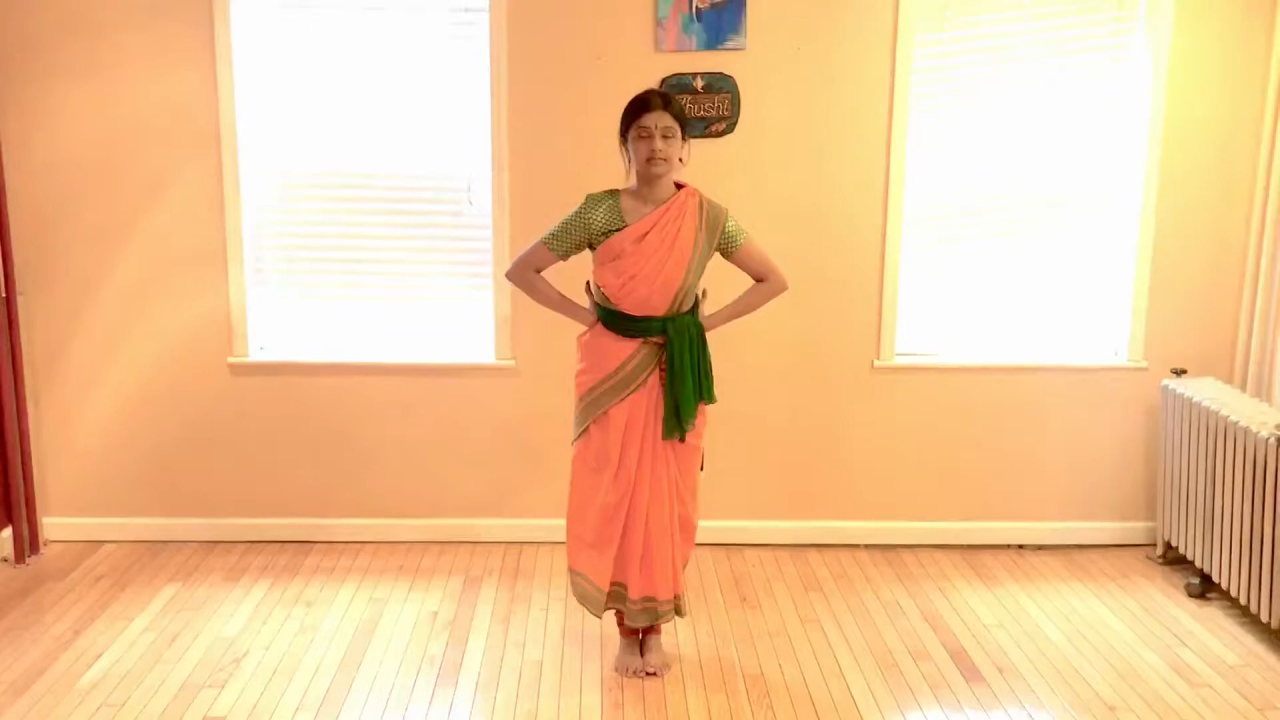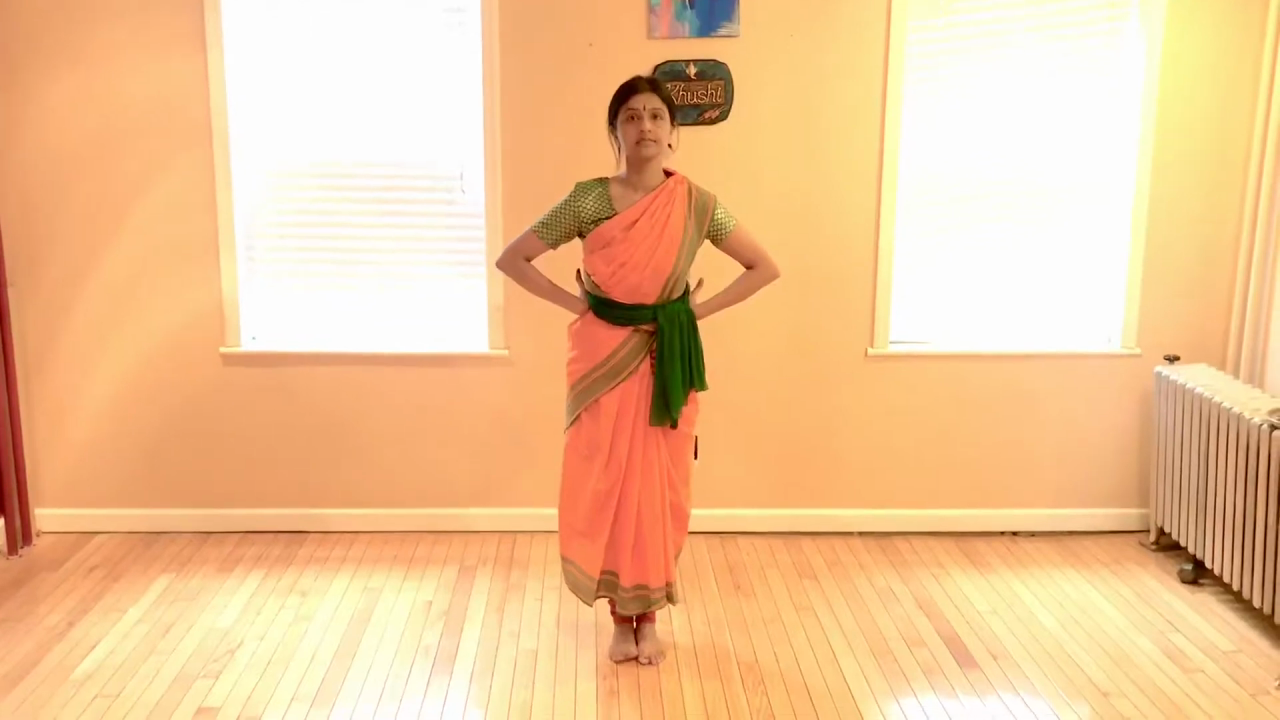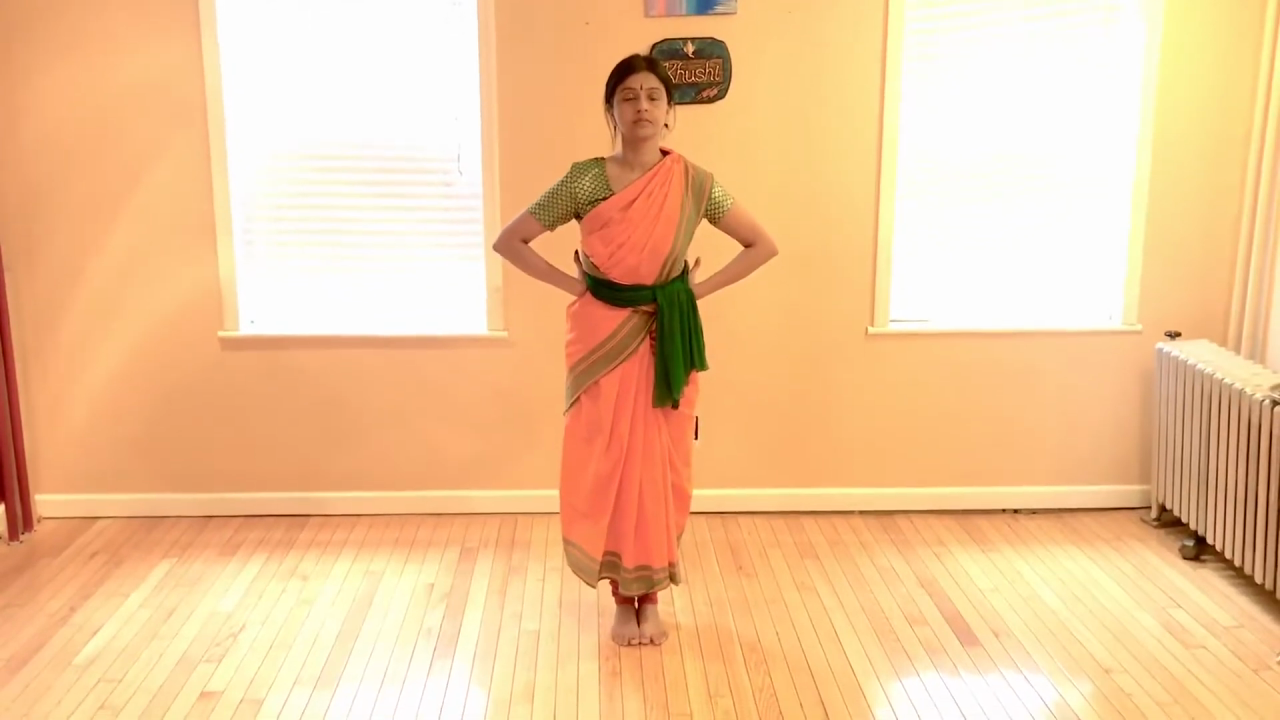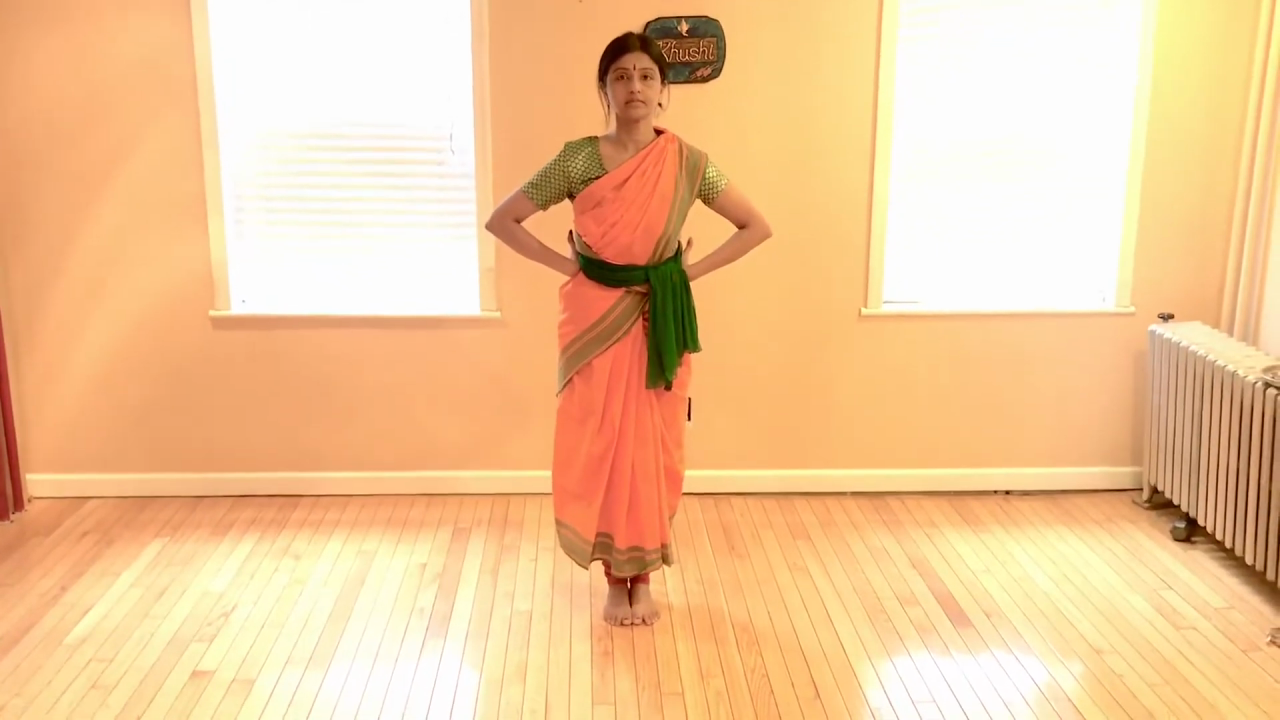
dt=0.7s
person 1, frame 1
left shoulder: (707, 216)
right shoulder: (598, 212)
left elbow: (772, 280)
right elbow: (521, 270)
left wrist: (709, 320)
right wrist: (583, 314)
left hip: (676, 373)
right hip: (612, 370)
left knee: (667, 497)
right knee: (614, 496)
left ankle: (654, 627)
right ankle: (626, 628)
person 1, frame 2
left shoulder: (697, 204)
right shoulder: (587, 199)
left elbow: (764, 268)
right elbow: (511, 258)
left wrist: (700, 309)
right wrist: (575, 302)
left hip: (667, 360)
right hip: (603, 358)
left knee: (659, 485)
right knee: (606, 484)
left ankle: (648, 615)
right ankle: (620, 617)
person 1, frame 3
left shoulder: (694, 183)
right shoulder: (584, 180)
left elbow: (762, 245)
right elbow: (509, 241)
left wrist: (700, 289)
right wrist: (573, 284)
left hip: (666, 341)
right hip: (603, 339)
left knee: (660, 467)
right knee: (607, 467)
left ankle: (651, 596)
right ankle: (622, 598)
person 1, frame 4
left shoulder: (688, 163)
right shoulder: (577, 159)
left elbow: (757, 226)
right elbow: (501, 220)
left wrist: (693, 270)
right wrist: (566, 265)
left hip: (659, 321)
right hip: (595, 319)
left knee: (652, 447)
right knee: (600, 446)
left ankle: (643, 576)
right ankle: (614, 578)
